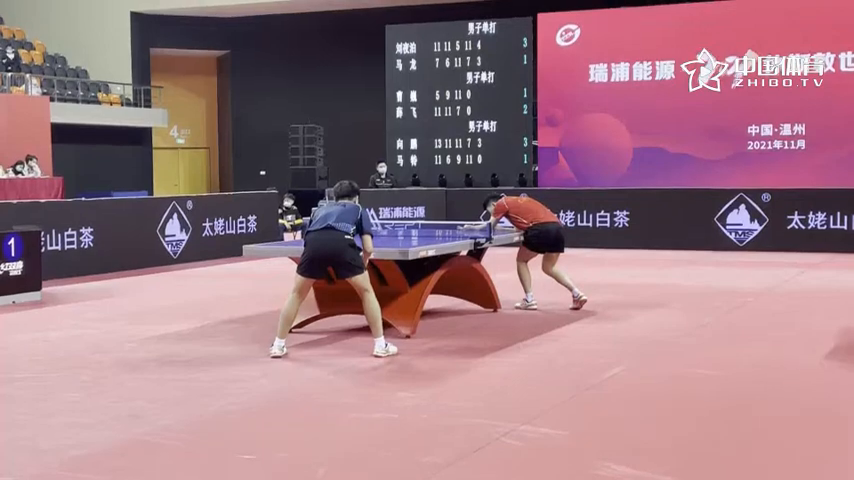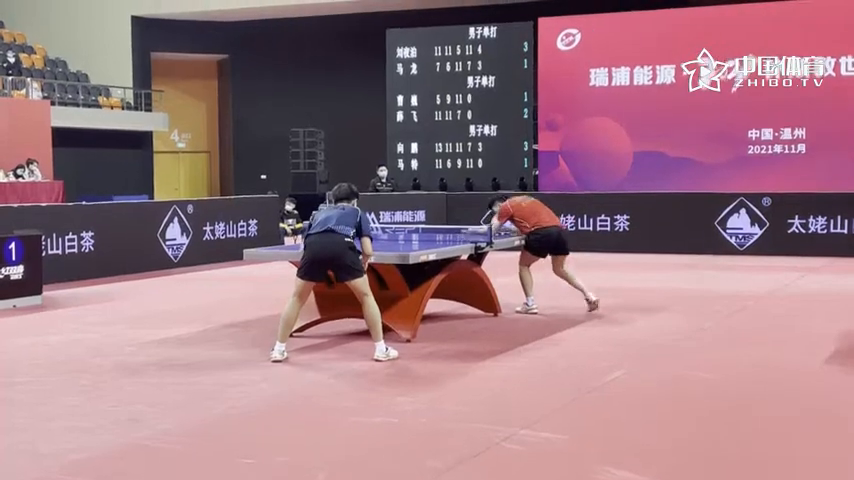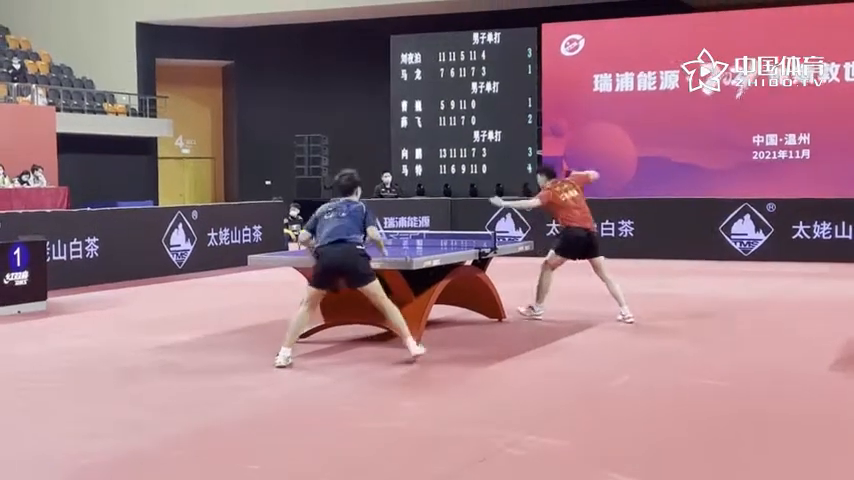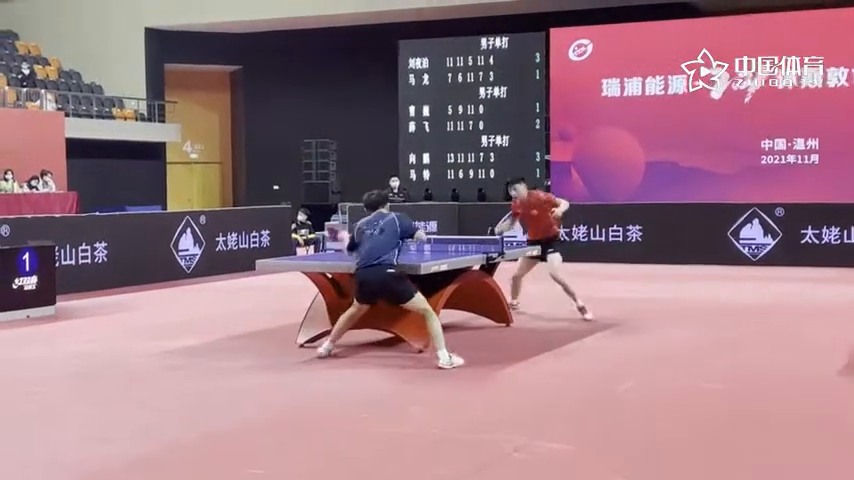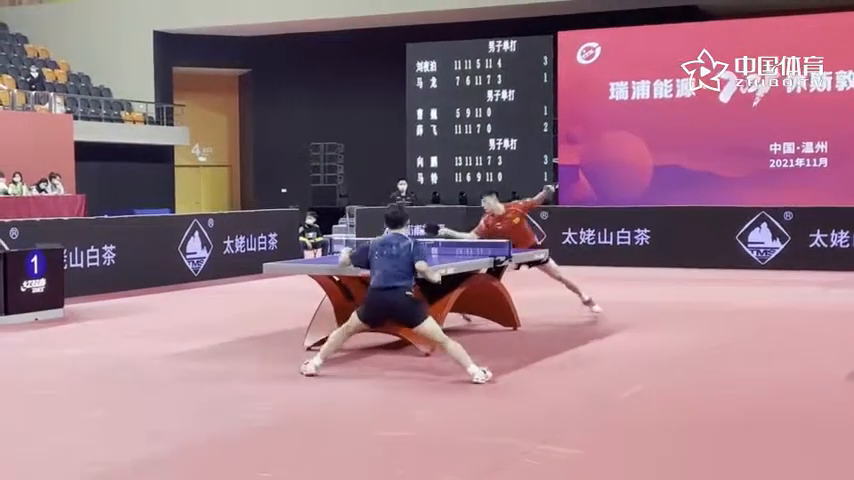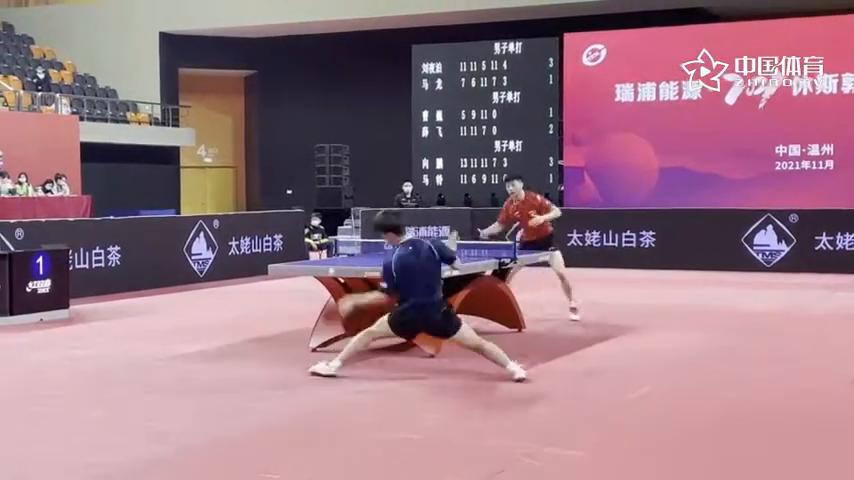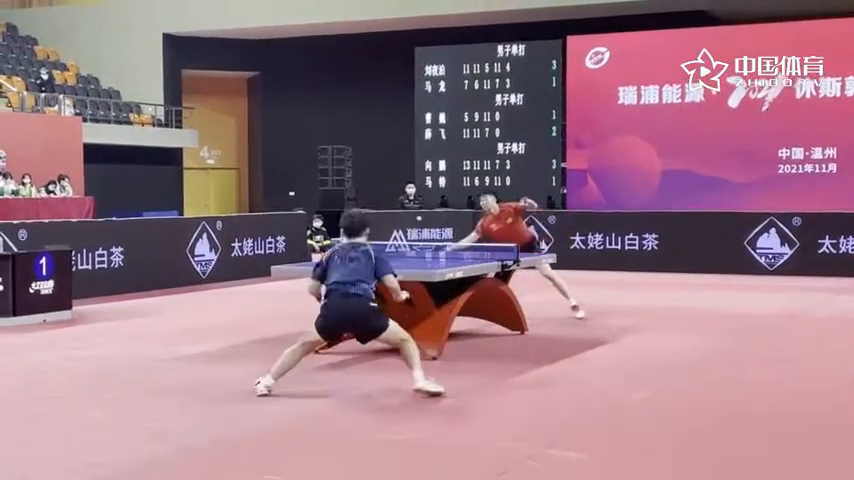
dt=0.7s
person 1, frame 1
left shoulder: (321, 209)
right shoulder: (358, 210)
left elbow: (310, 237)
right elbow: (368, 248)
left wrist: (323, 266)
right wrist: (361, 265)
left hip: (314, 243)
right hip: (342, 243)
left knee: (297, 294)
right knee: (367, 292)
left ankle: (278, 345)
right ankle: (380, 345)
person 1, frame 2
left shoulder: (319, 213)
right shoulder: (356, 213)
left elbow: (305, 244)
right elbow: (368, 250)
left wrist: (322, 265)
right wrist: (362, 266)
left hip: (314, 246)
right hip: (341, 246)
left knee: (297, 298)
right knee: (366, 296)
left ankle: (279, 349)
right ankle: (381, 349)
person 1, frame 3
left shoulder: (323, 209)
right shoulder: (361, 207)
left elbow: (303, 238)
right elbow: (374, 235)
left wrist: (317, 248)
right wrist: (382, 248)
left hip: (325, 257)
right hip: (352, 255)
left knee: (307, 305)
right knee: (382, 301)
left ankle: (285, 353)
right ankle: (411, 345)
person 1, frame 4
left shoulder: (360, 225)
right shoulder: (396, 218)
left elbow: (350, 250)
right elbow: (420, 236)
right wrist: (422, 234)
left hip: (364, 276)
right hip: (387, 275)
left knee: (356, 310)
right knee: (427, 312)
left ankle: (327, 346)
right ankle: (444, 357)
person 1, frame 5
left shoulder: (373, 244)
right shoulder: (413, 244)
left elbow: (343, 261)
right elbow: (421, 267)
left wrist: (345, 252)
right wrist: (433, 276)
left hip: (374, 298)
right hip: (402, 299)
left knee: (348, 329)
right knee: (442, 339)
left ankle: (315, 363)
right ankle: (474, 371)
person 1, frame 6
left shoulder: (391, 263)
right shoulder: (431, 245)
left elbow: (384, 297)
right elbow: (457, 264)
left wrist: (351, 302)
right wrist: (451, 245)
left hip: (409, 315)
right hip: (438, 313)
left knee: (368, 334)
right knee: (478, 343)
left ankle: (334, 366)
right ankle: (513, 369)
person 1, frame 7
left shoulder: (331, 253)
right shoulder: (372, 253)
left elbow: (312, 288)
right elbow: (391, 284)
left wrist: (324, 300)
right wrist: (400, 296)
left hip: (333, 309)
right hip: (363, 310)
left knee: (304, 345)
right knee: (405, 340)
left ankle: (266, 382)
right ankle: (420, 379)
person 2, frame 1
left shoulder: (501, 203)
right shoulder: (518, 201)
left elbow: (490, 227)
left hip: (541, 230)
right hip: (557, 227)
left knee: (521, 261)
right knee: (549, 267)
left ankle: (529, 300)
right ankle: (577, 293)
person 2, frame 2
left shoulder: (506, 206)
right shoulder: (525, 199)
left elbow: (494, 229)
left hip: (541, 233)
right hip: (560, 231)
left knee: (524, 265)
right knee: (559, 270)
left ankle: (530, 304)
right ankle: (589, 295)
person 2, frame 3
left shoulder: (548, 192)
right shoulder: (572, 181)
left elbow: (532, 203)
right elbow: (594, 175)
left wrist: (504, 203)
right wrist: (574, 174)
left hip: (572, 234)
right hip: (590, 233)
left knee: (547, 267)
right knee: (604, 275)
left ankle: (536, 309)
right ankle: (625, 311)
person 2, frame 4
left shoulder: (540, 197)
right shoulder: (516, 204)
left elbow: (564, 203)
right elbow: (511, 221)
left wrist: (559, 209)
right wrist: (500, 229)
left hip: (550, 240)
right hip: (534, 242)
left knee: (555, 274)
right knee: (517, 276)
left ankle: (580, 305)
right ankle: (513, 302)
person 2, frame 5
left shoulder: (517, 207)
right shoulder: (488, 220)
left elbow: (540, 199)
right elbow: (472, 237)
left wrist: (546, 191)
right wrist: (449, 233)
left hip: (531, 249)
left knee: (558, 276)
left ankle: (586, 299)
person 2, frame 6
left shoulder: (535, 199)
right shoulder: (508, 206)
left elbow: (557, 212)
right elbow: (499, 225)
left wrist: (544, 217)
right wrist: (485, 232)
left hip: (546, 239)
right hip: (526, 242)
left knee: (560, 273)
left ankle: (573, 308)
person 2, frame 7
left shoulder: (510, 208)
right shoulder: (485, 223)
left elbow: (533, 207)
right elbow: (471, 239)
left wrist: (529, 203)
left hip: (529, 245)
left knee: (548, 274)
left ankle: (573, 304)
